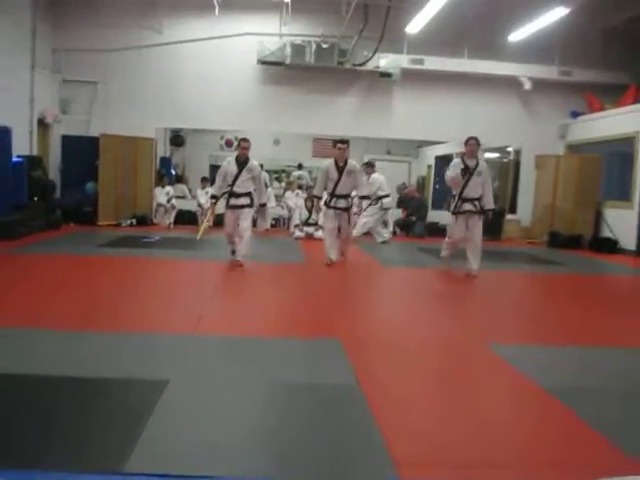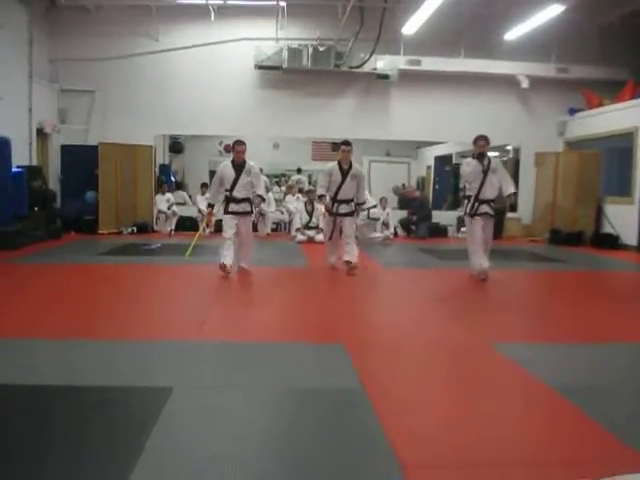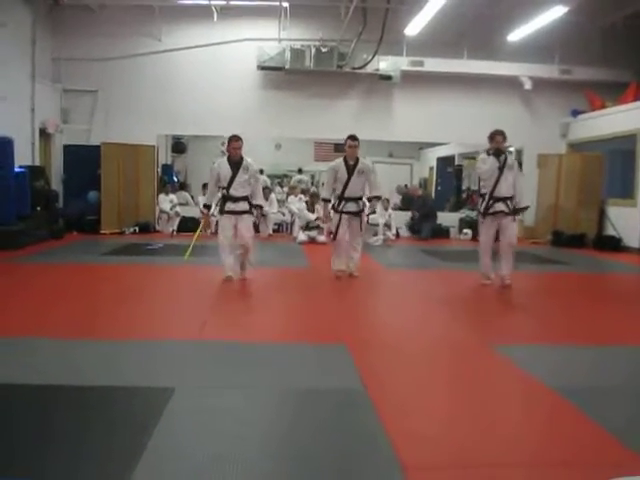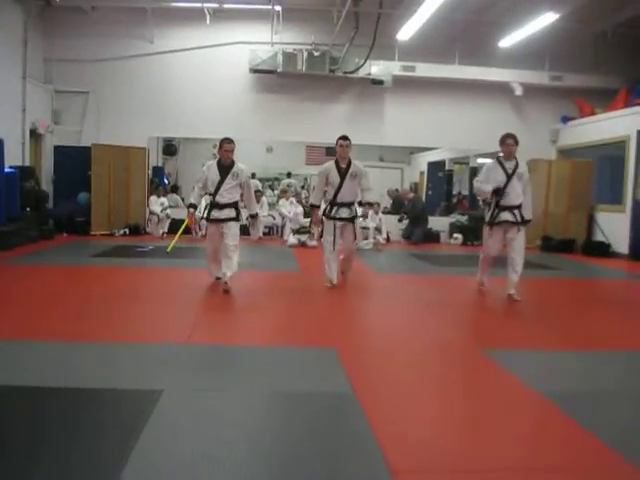
dt=0.3s
person 1, frame 1
left shoulder: (483, 166)
right shoulder: (457, 163)
left elbow: (487, 187)
right elbow: (449, 180)
left wrist: (488, 206)
right wrist: (461, 173)
left hip: (476, 206)
right hip: (460, 205)
left knee: (475, 238)
right knee: (456, 236)
left ankle: (472, 267)
right ankle: (447, 252)
person 1, frame 2
left shoulder: (496, 164)
right shoulder: (468, 162)
left elbow: (505, 180)
right elbow: (467, 177)
left wrist: (510, 193)
right wrist: (477, 161)
left hip: (489, 207)
right hip: (473, 207)
left knee: (486, 241)
right knee: (475, 240)
left ankle: (479, 268)
right ankle: (481, 269)
person 1, frame 3
left shoulder: (512, 161)
right shoulder: (483, 159)
left elbow: (517, 184)
right elbow: (483, 174)
left wrist: (520, 205)
right wrist: (494, 157)
left hip: (507, 205)
right hip: (489, 205)
left knee: (509, 241)
right knee: (486, 242)
left ankle: (505, 274)
right ankle: (487, 275)
person 1, frame 4
left shoulder: (523, 169)
right shoulder: (491, 167)
left elbow: (526, 194)
right elbow: (478, 185)
left wrist: (527, 216)
right wrist: (492, 190)
left hip: (515, 216)
right hip: (495, 215)
left knee: (516, 254)
right knee: (489, 252)
left ankle: (513, 289)
right ankle: (482, 279)
person 2, frame 1
left shoulder: (254, 166)
right shoulder: (228, 163)
left elbow: (260, 185)
right elbow: (220, 180)
left wrist: (262, 203)
right wrist: (214, 197)
left hip: (246, 201)
right hip: (231, 200)
left knee: (244, 230)
right knee: (229, 229)
left ankle: (239, 257)
right ankle: (234, 247)
person 2, frame 2
left shoulder: (252, 168)
right shoulder: (224, 167)
left elbow: (259, 185)
right elbow: (215, 187)
left wrist: (259, 197)
right wrist: (210, 206)
left hip: (246, 207)
right hip: (230, 207)
left knee: (245, 238)
right knee: (227, 235)
left ankle: (243, 264)
right ankle: (226, 264)
person 2, frame 3
left shoulder: (249, 164)
right shoulder: (219, 164)
left elbow: (256, 186)
right elbow: (212, 186)
left wrist: (258, 206)
right wrist: (207, 208)
left hip: (244, 206)
right hip: (226, 206)
left knee: (246, 239)
right knee: (226, 241)
left ankle: (242, 262)
right ankle: (229, 271)
person 2, frame 4
left shoulder: (241, 170)
right shoulder: (209, 167)
left elbow: (248, 193)
right elbow: (199, 188)
left wrist: (253, 214)
right wrist: (192, 208)
left hip: (231, 213)
right hip: (213, 212)
left knee: (231, 247)
right knee: (213, 248)
left ankle: (227, 280)
right ankle: (217, 274)
person 3, frame 1
left shoulder: (354, 167)
right shoulder: (326, 166)
left elbow: (359, 185)
right elbow: (320, 185)
right wrist: (317, 202)
left hip: (346, 202)
right hip: (331, 202)
left knee: (346, 231)
right knee: (330, 229)
left ankle: (342, 250)
right ankle: (331, 256)
person 3, frame 2
left shoulder: (358, 171)
right shoulder: (330, 169)
left elbow: (360, 191)
right elbow: (322, 186)
left wrist: (359, 207)
right wrist: (324, 200)
left hip: (349, 208)
right hip: (333, 206)
left knee: (349, 236)
right knee: (332, 237)
left ankle: (350, 263)
right ankle: (333, 261)
person 3, frame 3
left shoulder: (367, 166)
right shoulder: (335, 166)
left elbow: (374, 185)
right elbow: (328, 186)
left wrist: (375, 200)
right wrist: (326, 207)
left hip: (357, 206)
right hip: (341, 205)
left knee: (356, 240)
right knee: (340, 238)
left ankle: (352, 268)
right ankle: (338, 268)
person 3, frame 4
left shoulder: (359, 169)
right shoulder: (326, 168)
left elbow: (366, 189)
right elbow: (318, 191)
left wrist: (367, 206)
right wrist: (315, 212)
left hip: (350, 212)
right hip: (332, 212)
left knee: (350, 247)
right knee: (331, 246)
left ankle: (344, 269)
right ankle: (331, 279)
